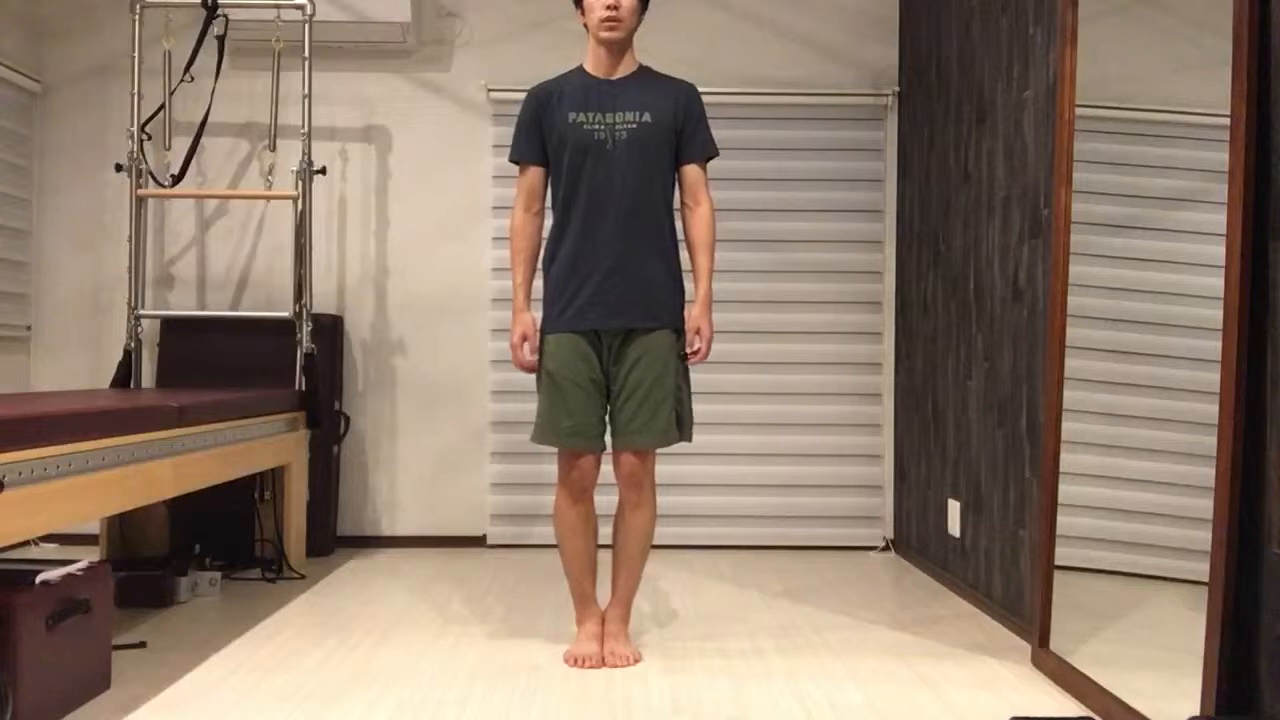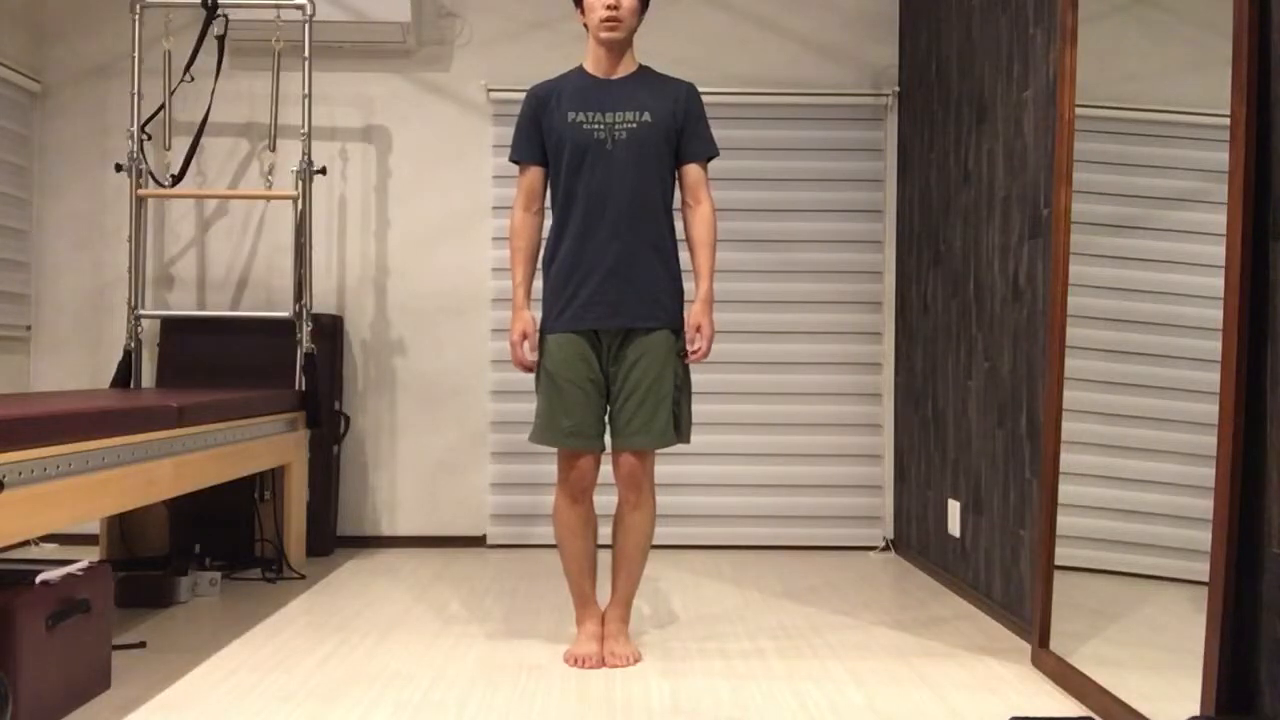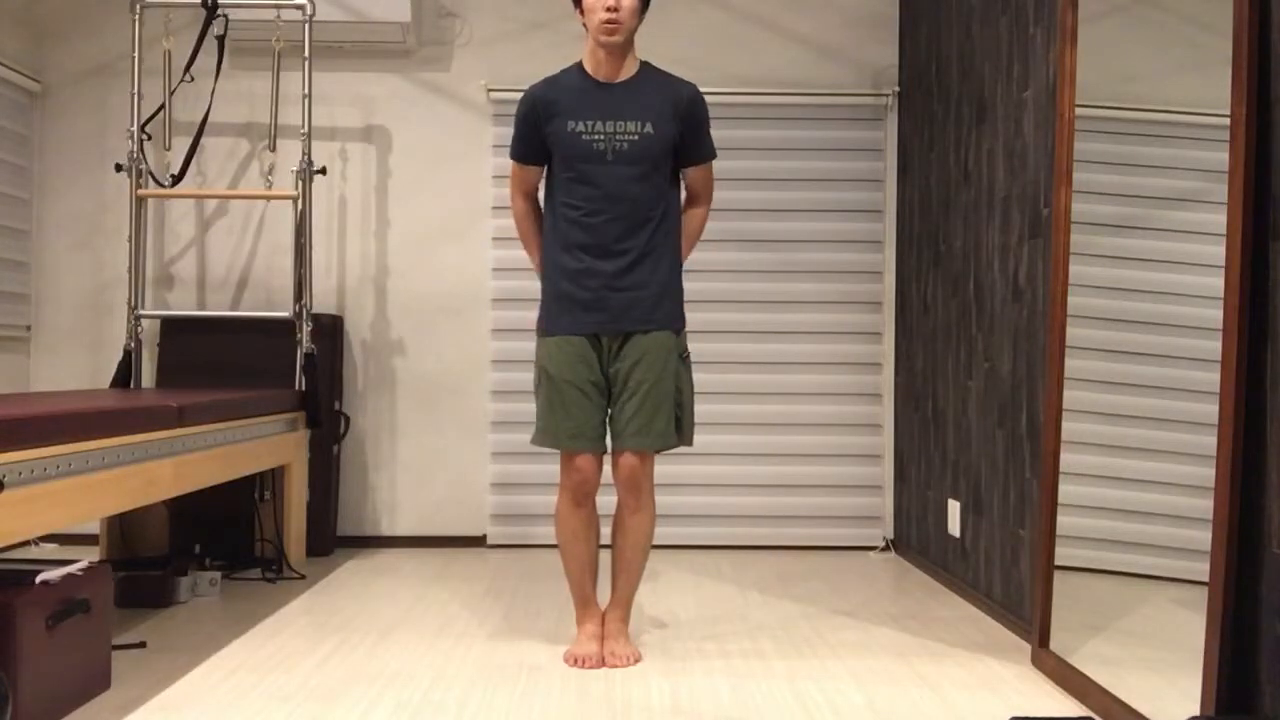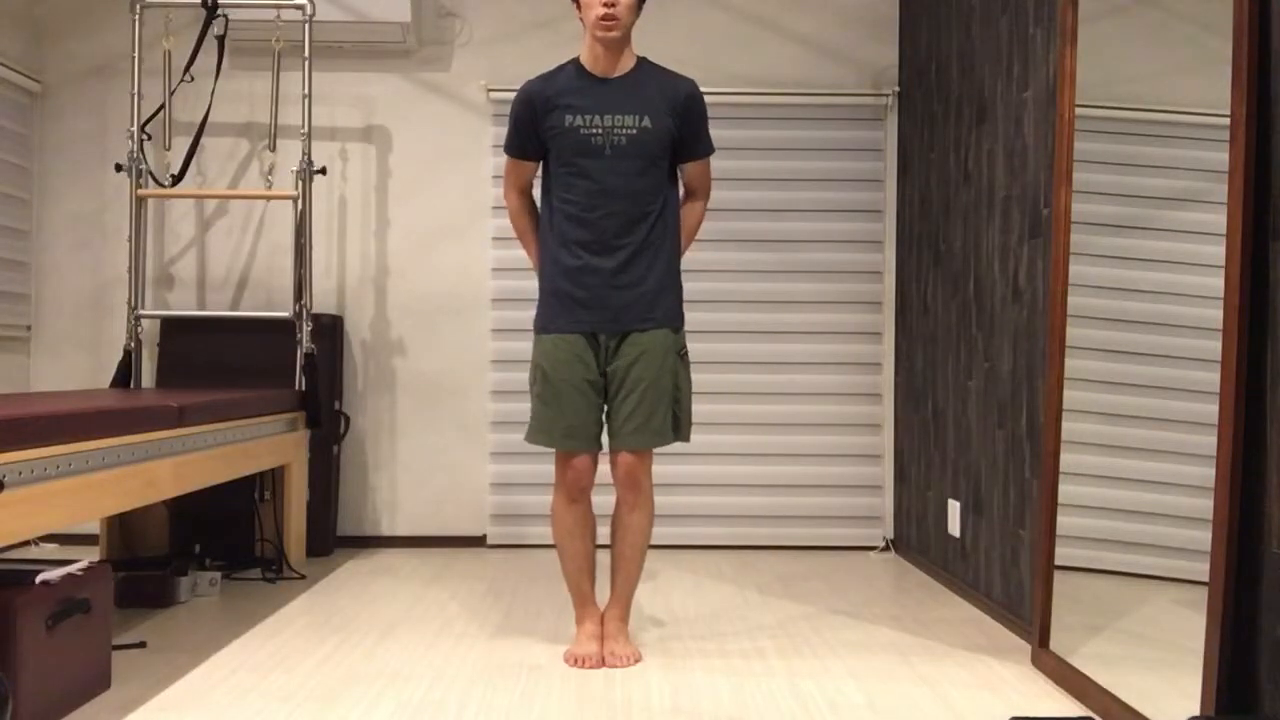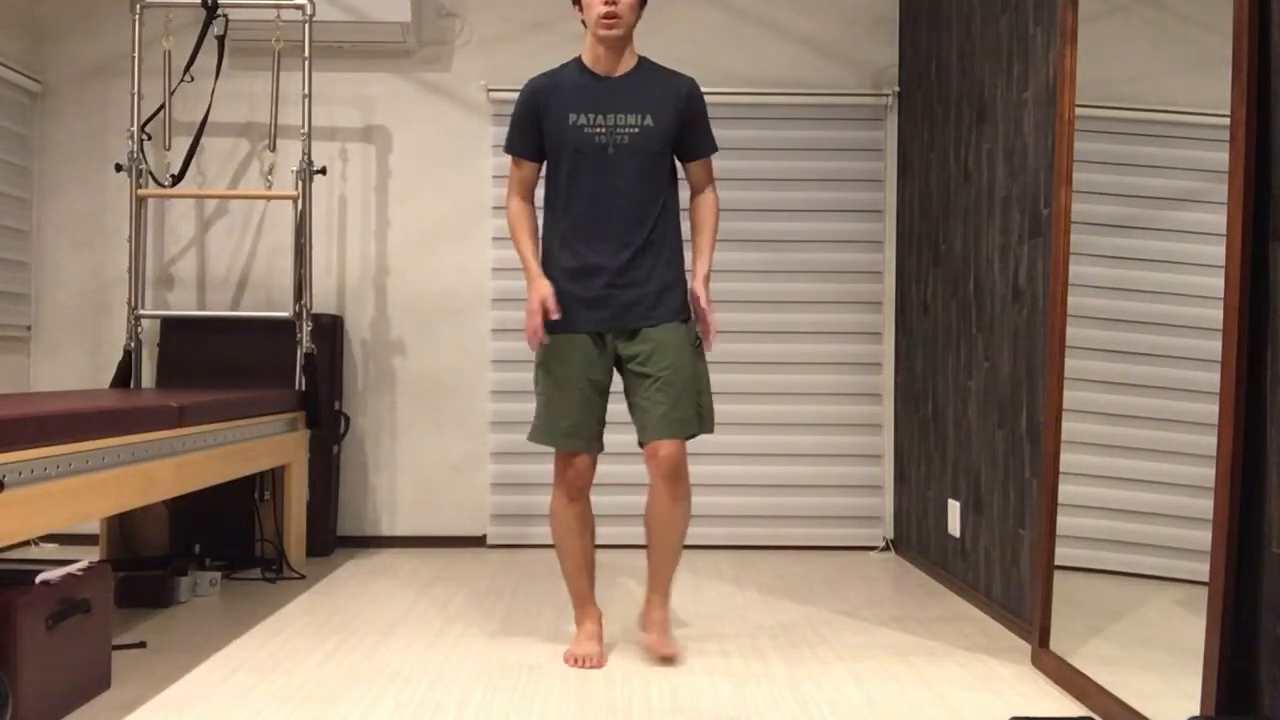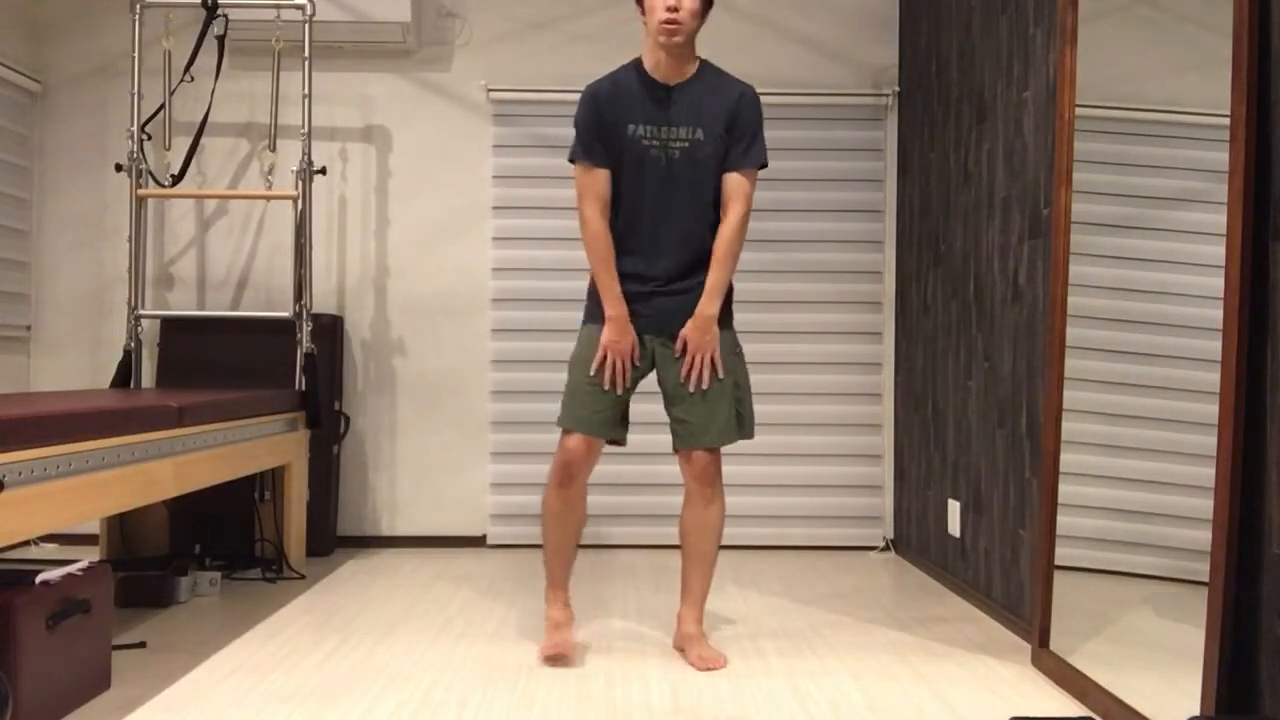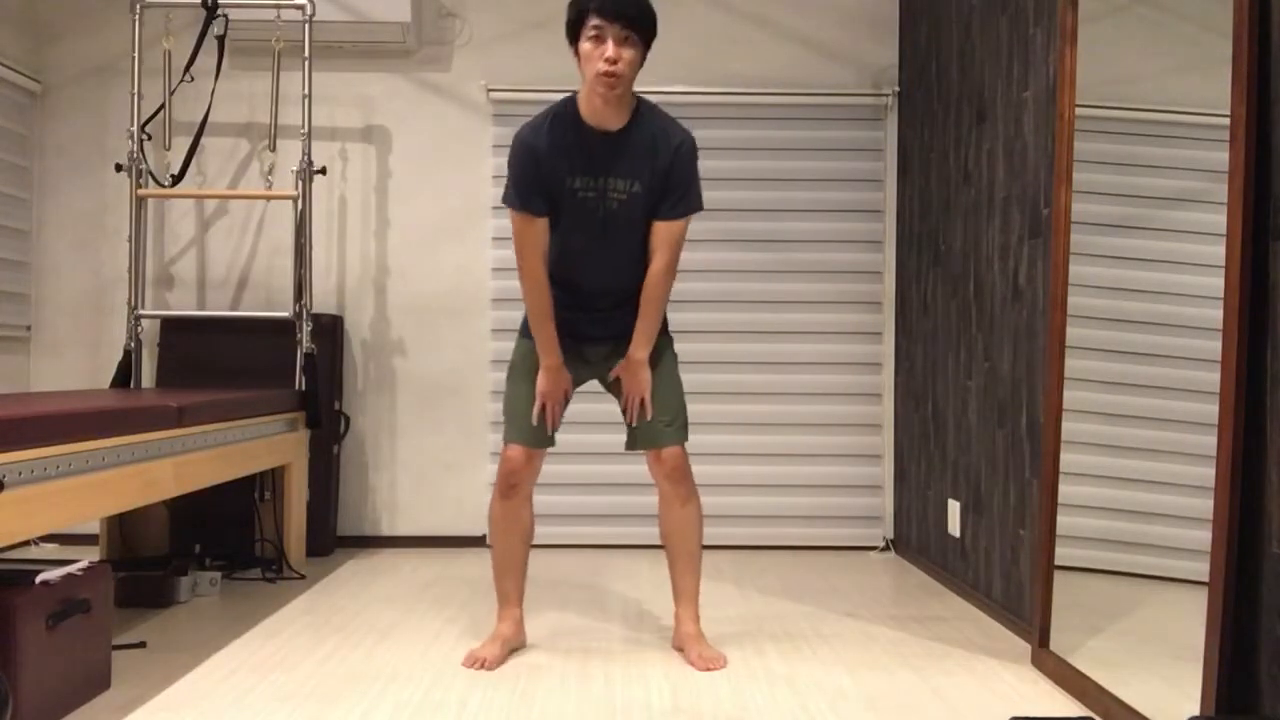
dt=0.7s
person 1, frame 1
left shoulder: (676, 99)
right shoulder: (547, 101)
left elbow: (697, 203)
right elbow: (527, 209)
left wrist: (702, 298)
right wrist: (520, 305)
left hip: (652, 316)
right hip: (570, 315)
left knee: (636, 471)
right knee: (576, 472)
left ankle: (619, 620)
right ankle: (585, 619)
person 1, frame 2
left shoulder: (676, 98)
right shoulder: (546, 100)
left elbow: (698, 201)
right elbow: (527, 207)
left wrist: (703, 296)
right wrist: (520, 303)
left hip: (651, 316)
right hip: (569, 315)
left knee: (635, 471)
right knee: (575, 473)
left ankle: (619, 619)
right ankle: (585, 617)
person 1, frame 3
left shoulder: (679, 100)
right shoulder: (545, 100)
left elbow: (698, 197)
right elbow: (523, 195)
left wrist: (661, 270)
right wrist: (551, 274)
left hip: (650, 320)
right hip: (568, 319)
left knee: (634, 474)
right knee: (578, 475)
left ankle: (619, 620)
right ankle: (585, 619)
person 1, frame 4
left shoulder: (677, 95)
right shoulder: (541, 95)
left elbow: (696, 193)
right elbow: (517, 190)
left wrist: (656, 264)
right wrist: (552, 267)
left hip: (649, 317)
right hip: (565, 316)
left knee: (633, 471)
right knee: (573, 472)
left ankle: (618, 618)
right ankle: (585, 617)
person 1, frame 5
left shoulder: (676, 93)
right shoulder: (544, 94)
left elbow: (703, 189)
right elbow: (519, 195)
left wrist: (701, 272)
right wrist: (536, 277)
left hip: (659, 311)
right hip: (573, 311)
left knee: (669, 462)
right knee: (572, 471)
left ankle: (657, 607)
right ankle: (586, 618)
person 1, frame 6
left shoulder: (735, 101)
right shoulder: (605, 98)
left elbow: (734, 213)
right elbow: (593, 211)
left wrist: (707, 314)
right wrist: (616, 314)
left hip: (698, 313)
right hip: (616, 309)
left knee: (702, 466)
right knee: (572, 455)
left ankle: (690, 623)
right ankle: (557, 606)
person 1, frame 7
left shoulder: (671, 145)
right shoulder: (537, 141)
left elbow: (662, 259)
right elbow: (531, 261)
left wrist: (639, 354)
right wrist: (550, 361)
left hip: (636, 328)
right hip: (554, 325)
left knee: (672, 465)
right knee: (515, 467)
left ankle: (687, 624)
right ankle: (509, 621)
